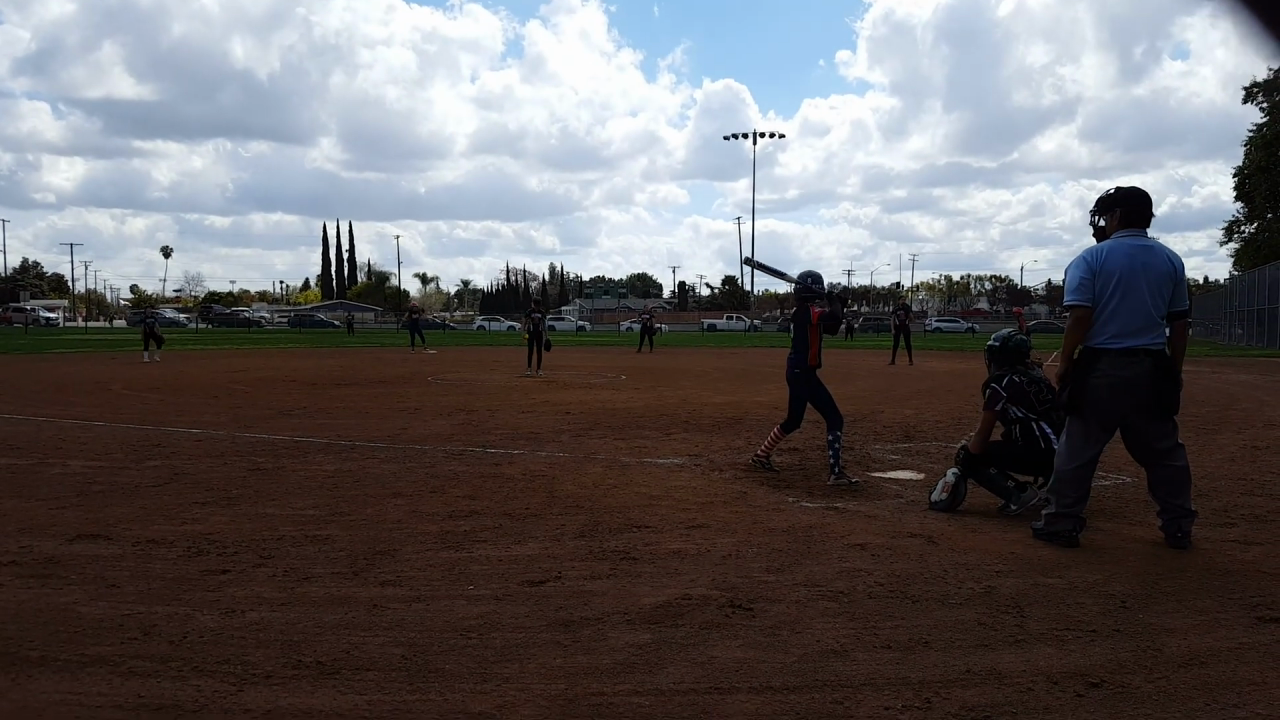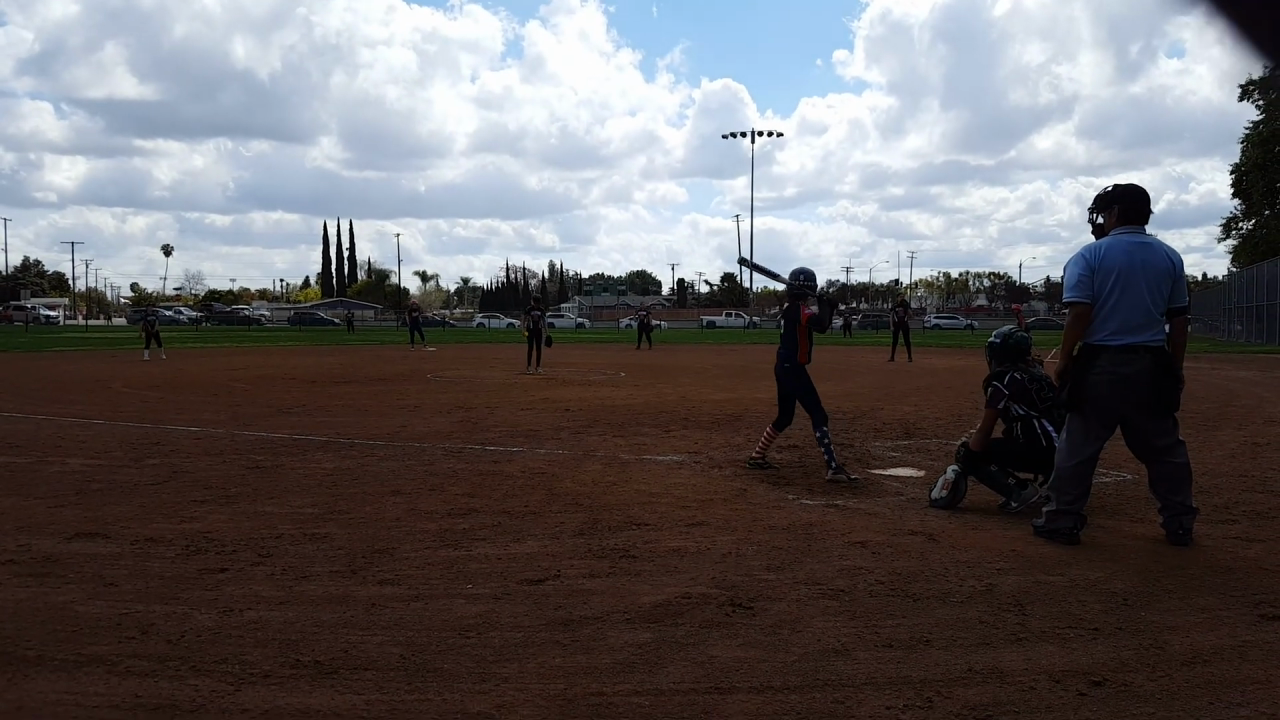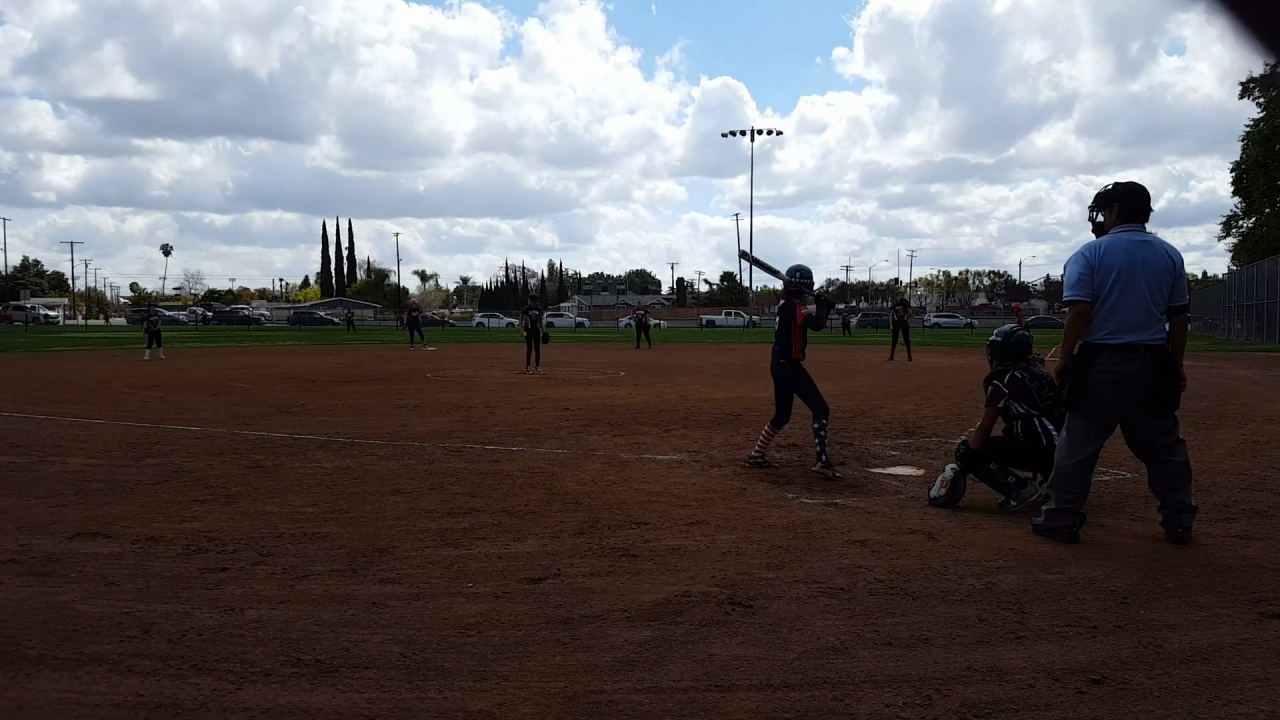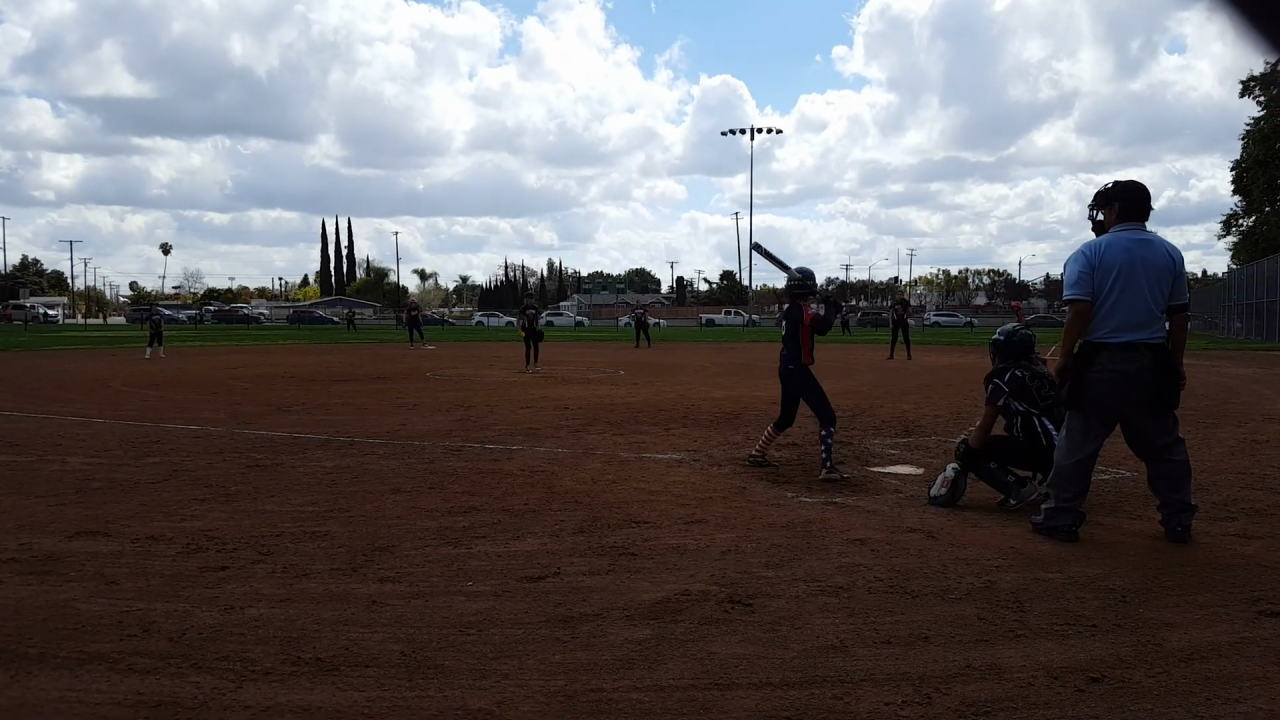
dt=0.2s
person 1, frame 1
left shoulder: (1092, 257)
right shoulder: (1171, 260)
left elbow: (1080, 316)
right elbow: (1179, 322)
left wrist: (1066, 363)
right wrist: (1175, 370)
left hip: (1101, 368)
right hip: (1151, 369)
left knee: (1078, 448)
right knee: (1164, 450)
left ankle: (1062, 523)
right ankle: (1179, 527)
person 1, frame 2
left shoulder: (1091, 254)
right shoulder: (1170, 257)
left elbow: (1079, 313)
right elbow: (1179, 319)
left wrist: (1064, 359)
right wrist: (1176, 366)
left hip: (1100, 365)
right hip: (1151, 366)
left knee: (1078, 444)
right knee: (1164, 447)
left ankle: (1063, 520)
right ankle: (1180, 524)
person 1, frame 3
left shoulder: (1091, 253)
right shoulder: (1171, 255)
left elbow: (1079, 312)
right elbow: (1179, 317)
left wrist: (1065, 359)
right wrist: (1177, 365)
left hip: (1101, 363)
right hip: (1152, 364)
left knee: (1078, 443)
right knee: (1164, 445)
left ankle: (1062, 519)
right ankle: (1179, 522)
person 1, frame 4
left shoulder: (1091, 251)
right shoulder: (1171, 254)
left elbow: (1079, 311)
right elbow: (1178, 315)
left wrist: (1065, 357)
right wrist: (1176, 364)
left hip: (1100, 362)
right hip: (1152, 363)
left knee: (1078, 442)
right knee: (1164, 444)
left ankle: (1062, 518)
right ankle: (1178, 521)
person 2, frame 1
left shoulder: (804, 311)
right shoulder: (807, 310)
left elbow: (832, 329)
right elbow: (834, 316)
left wrist: (839, 307)
right wrist: (834, 302)
left hip: (797, 371)
right hip: (803, 373)
left knee: (793, 421)
right knee: (834, 419)
left ankle: (762, 455)
right ankle: (836, 473)
person 2, frame 2
left shoulder: (791, 308)
right shoulder: (797, 309)
left elbow: (820, 327)
right elbow: (821, 323)
left wrist: (827, 308)
right wrist: (824, 305)
left hip: (784, 367)
right hip: (792, 368)
left knee: (784, 417)
right knee: (818, 416)
left ankle: (757, 457)
right ankle: (833, 468)
person 2, frame 3
left shoulder: (787, 305)
right shoulder: (794, 306)
left elbow: (814, 324)
right elbow: (817, 324)
left wrist: (825, 307)
right wrist: (821, 305)
left hip: (780, 364)
right hip: (789, 365)
left knee: (781, 415)
right knee: (820, 409)
left ankle: (757, 455)
right ankle: (822, 461)
person 2, frame 4
left shoulder: (791, 309)
right shoulder: (800, 309)
left elbow: (821, 330)
right elbow: (824, 325)
left wrist: (832, 310)
right wrist: (829, 306)
left hip: (788, 369)
right hip: (797, 370)
left knee: (785, 418)
right knee: (827, 416)
left ankle: (757, 455)
right ankle: (828, 467)
person 3, frame 1
left shoulder: (1000, 382)
right shoulder: (1034, 374)
left elbow: (982, 435)
left wrist: (961, 470)
left hip: (1040, 455)
left knee: (968, 455)
left ankle: (1019, 494)
person 3, frame 2
left shoulder: (1001, 379)
right shoulder: (1035, 372)
left elbow: (984, 432)
left wrist: (962, 466)
left hip: (1041, 452)
left knee: (968, 452)
left ankle: (1020, 491)
person 3, frame 3
left shoulder: (1002, 378)
right shoulder: (1036, 371)
left elbow: (983, 430)
left wrist: (961, 465)
left hip: (1041, 451)
left knee: (968, 450)
left ankle: (1020, 489)
person 3, frame 4
left shoulder: (1003, 376)
right shoulder: (1038, 370)
left elbow: (984, 428)
left wrist: (961, 464)
left hip: (1039, 450)
left knee: (967, 449)
left ankle: (1019, 489)
